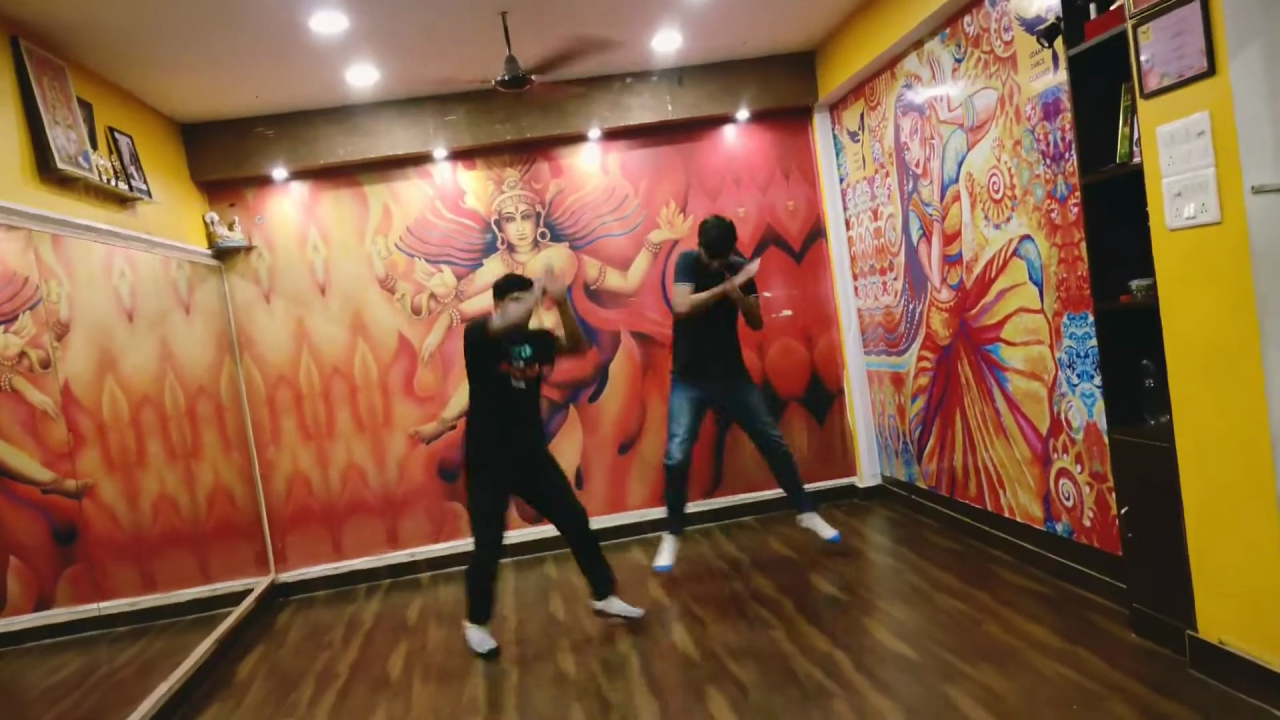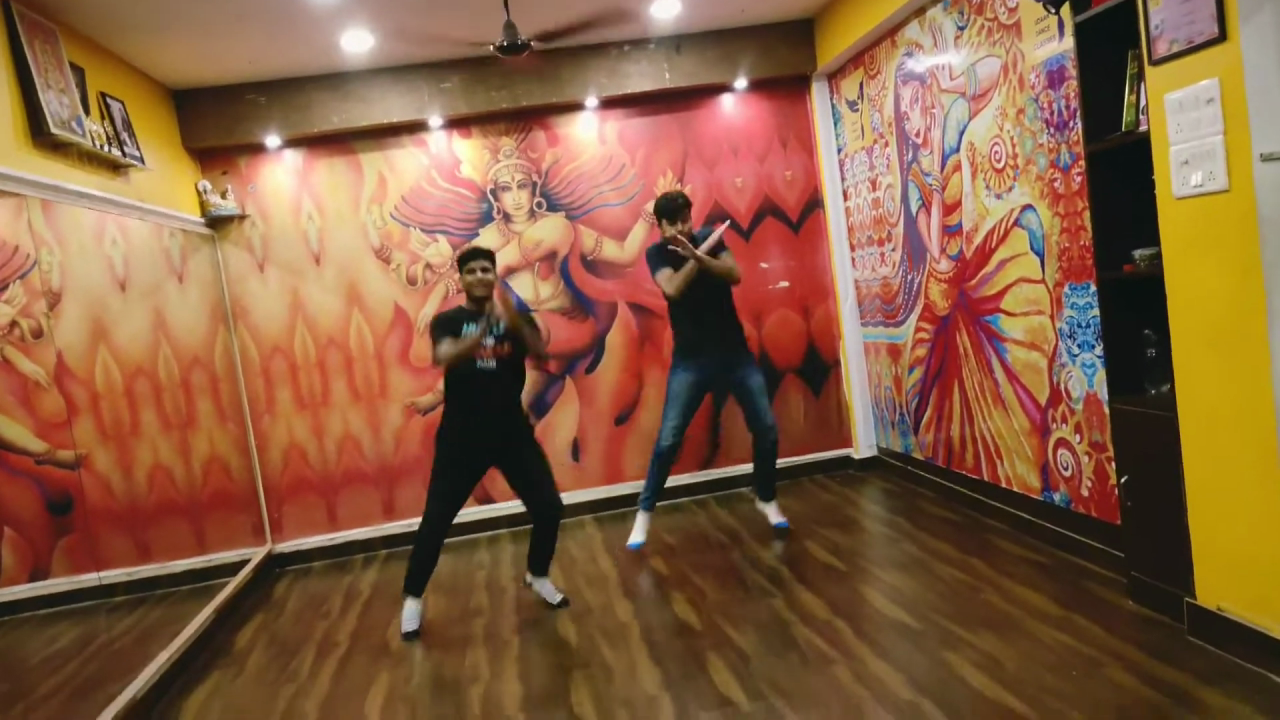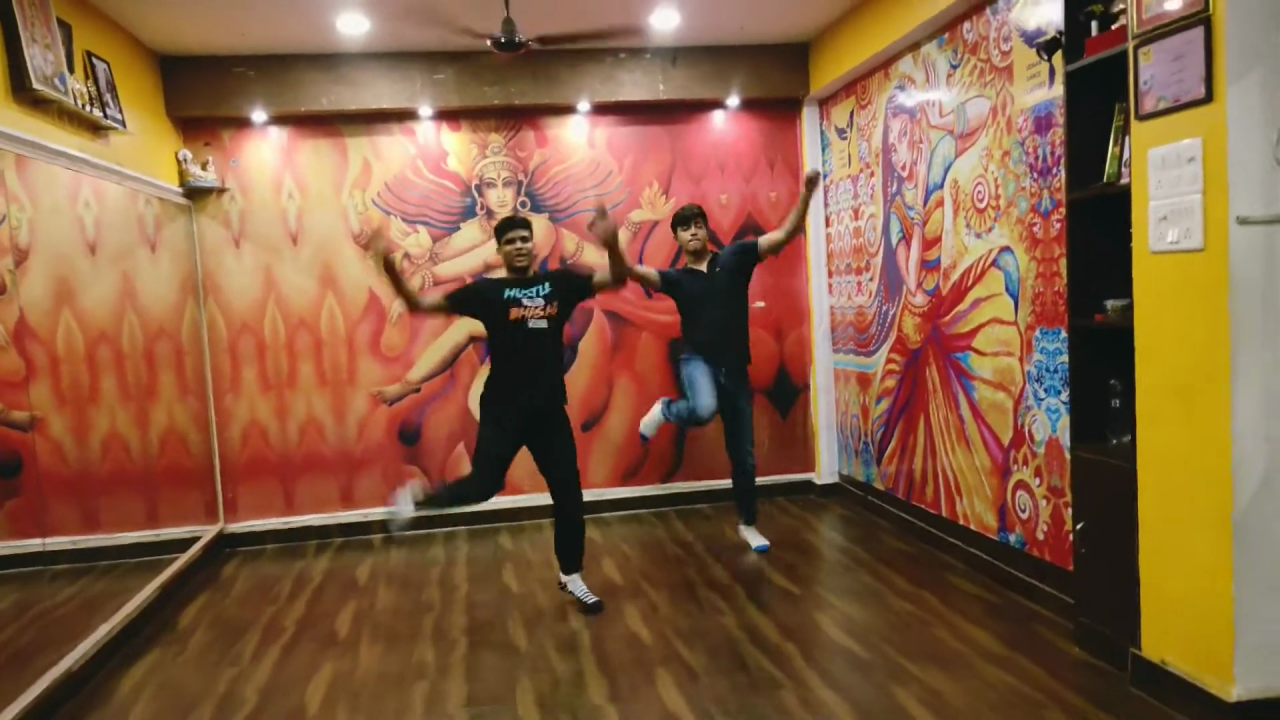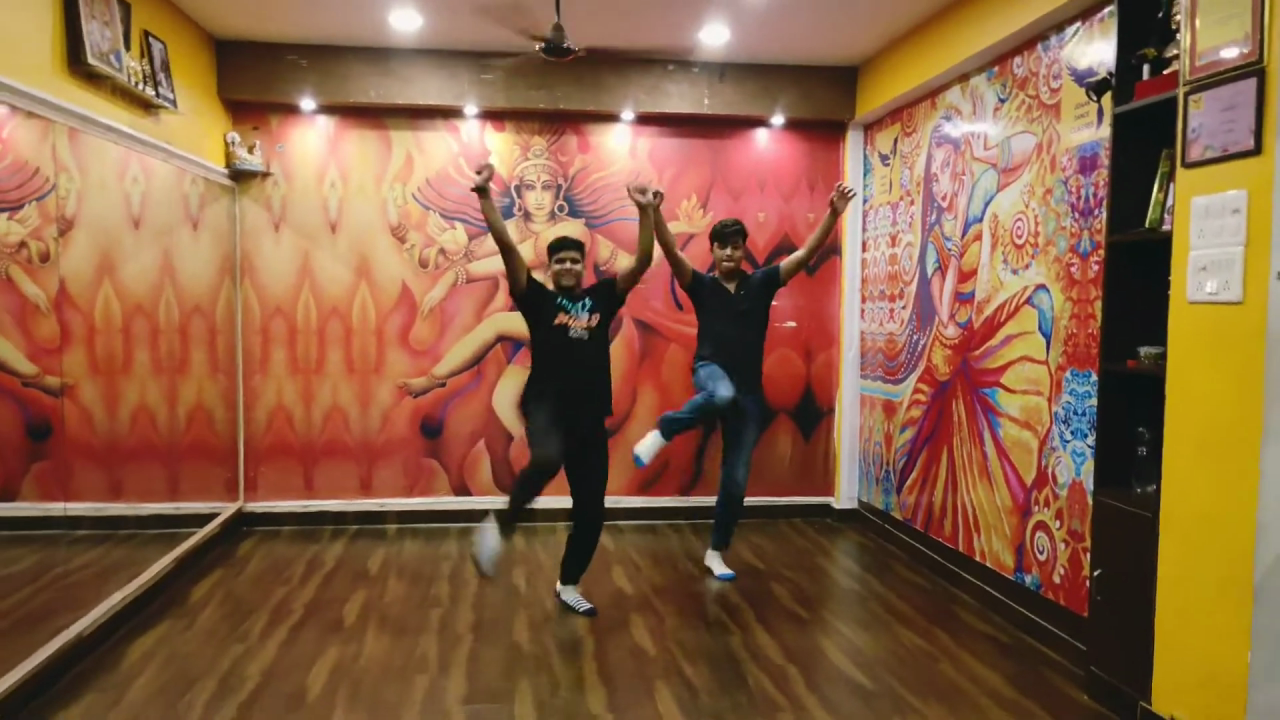
dt=0.5s
person 1, frame 1
left shoulder: (952, 152)
right shoulder: (914, 200)
left elbow: (990, 100)
right elbow: (933, 268)
left hip: (976, 288)
right hip: (943, 310)
person 1, frame 2
left shoulder: (952, 120)
right shoulder: (913, 172)
left elbow: (993, 68)
right elbow: (933, 245)
left wrist: (949, 85)
left hip: (976, 254)
right hip: (941, 279)
person 1, frame 3
left shoulder: (938, 158)
right shoulder: (896, 203)
left elbow: (984, 108)
right elbow: (908, 272)
left wrist: (937, 119)
right wrist: (915, 240)
left hip: (951, 291)
right hip: (917, 309)
person 1, frame 4
left shoulder: (978, 193)
right shoulder: (933, 233)
left elbow: (1029, 144)
right elbow: (940, 302)
left wrist: (981, 153)
right wrist: (951, 280)
left hip: (981, 322)
right hip: (946, 338)
person 2, frame 1
left shoulder: (537, 338)
right shoulder: (478, 335)
left elbow: (576, 345)
right elbow: (502, 325)
left wrist: (559, 301)
right wrist: (538, 290)
left hip: (531, 455)
right hip: (486, 462)
left knee: (576, 522)
right knee: (488, 547)
left ankle: (604, 596)
right ankle: (476, 624)
person 2, frame 2
left shoulder: (518, 323)
right shoulder: (444, 322)
left elbow: (541, 354)
right elbow: (445, 356)
left wrist: (513, 325)
right wrist: (485, 317)
left hip: (513, 435)
right hip: (461, 440)
left knee: (549, 508)
right knee: (435, 523)
left ankle: (538, 576)
right ankle: (413, 598)
person 2, frame 3
left shoulder: (560, 281)
right shoulder: (486, 290)
left elbow: (615, 278)
right elbow: (421, 305)
left wrist: (610, 241)
right wrist: (391, 269)
left hip: (549, 408)
right hip: (503, 407)
left knee: (569, 494)
right knee: (481, 486)
left ankle: (571, 575)
right ankle: (417, 496)
person 2, frame 4
left shoulder: (604, 296)
right shoulder: (536, 298)
left elbow: (642, 261)
right elbow: (507, 246)
left wrist: (646, 211)
right wrist: (486, 196)
left hip: (589, 415)
right hip: (547, 404)
left knee: (590, 509)
right knee: (547, 459)
left ankle: (567, 584)
right ankle: (501, 524)
person 3, frame 1
left shoulder: (739, 267)
right shoulder: (687, 263)
left elbow: (756, 322)
right elbow: (680, 307)
left wrist: (737, 293)
right wrist: (727, 286)
left hip: (731, 375)
right hip: (689, 379)
left knee: (773, 443)
right knee: (676, 456)
left ankle: (806, 512)
right ankle: (672, 536)
person 3, frame 2
left shoulder: (707, 240)
right shoulder: (657, 253)
left elbow: (733, 276)
right elbow: (672, 289)
left wrist: (701, 255)
right wrist: (704, 252)
left hip: (734, 352)
right hip: (690, 361)
left knee: (766, 429)
right knee: (668, 440)
left ankle: (766, 500)
right ankle: (645, 513)
person 3, frame 3
left shoulder: (736, 256)
right shoulder: (674, 278)
left elbow: (786, 234)
right elbow: (634, 273)
left wrist: (807, 194)
left hip: (734, 367)
right hip: (698, 361)
left knee: (743, 453)
right knee: (704, 409)
left ankle: (748, 524)
right ankle: (667, 410)
person 3, frame 4
left shoulder: (762, 282)
right shoulder: (700, 284)
left elbow: (808, 253)
right elbow: (670, 253)
left wrist: (832, 215)
right wrist: (654, 215)
left hip: (749, 389)
right hip: (710, 371)
left knee: (736, 480)
right knee: (723, 396)
left ankle: (716, 551)
right ankle: (662, 432)
person 4, frame 1
left shoulder: (559, 256)
right shoulder: (493, 267)
left elbow: (628, 283)
left wrist: (655, 241)
left hip: (572, 360)
left ankle: (445, 421)
person 4, frame 2
left shoulder: (555, 225)
right shoulder: (490, 237)
left elbow: (624, 254)
left wrist: (647, 213)
left hip: (568, 329)
left ankle: (443, 394)
person 4, frame 3
left shoulder: (540, 227)
right shoulder: (472, 233)
left elbow: (604, 261)
left wrist: (635, 220)
left knee: (468, 324)
left ankle: (408, 385)
person 4, frame 4
left shoulder: (574, 232)
right shoulder: (508, 232)
left elbow: (634, 268)
left wrist: (667, 234)
right hip: (533, 337)
left knee: (498, 322)
right knee: (504, 402)
left ankle: (434, 378)
